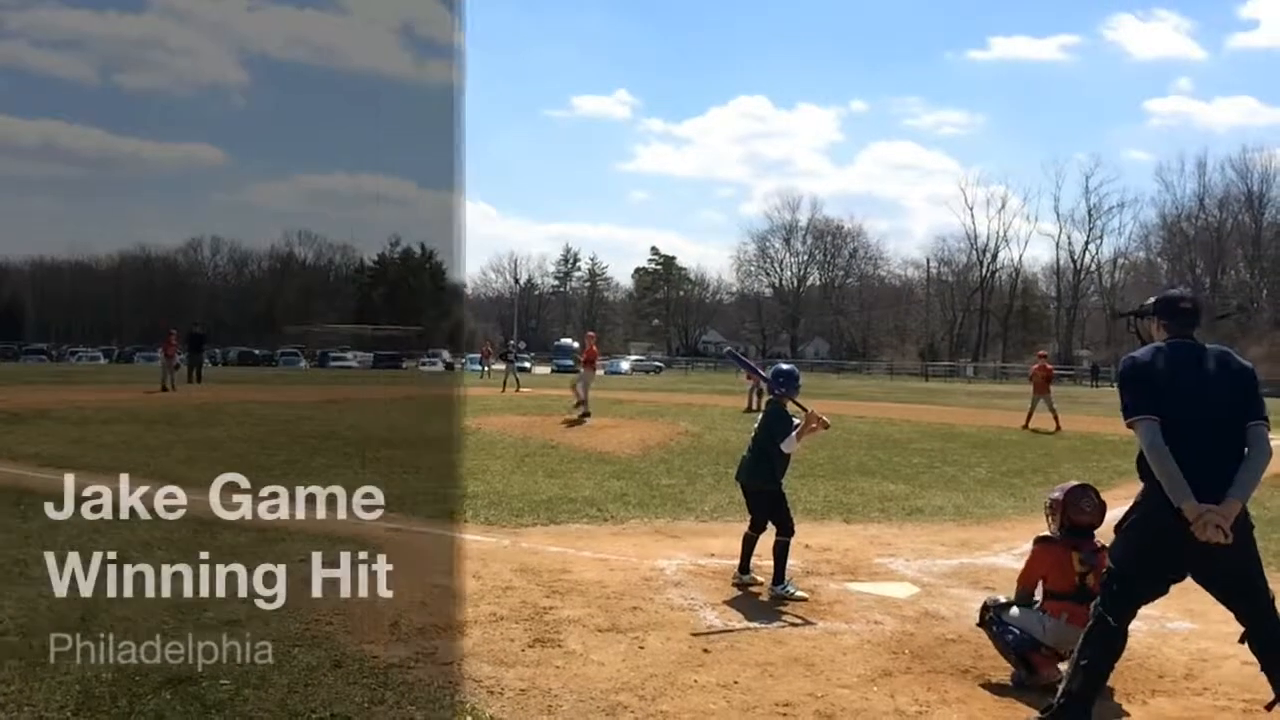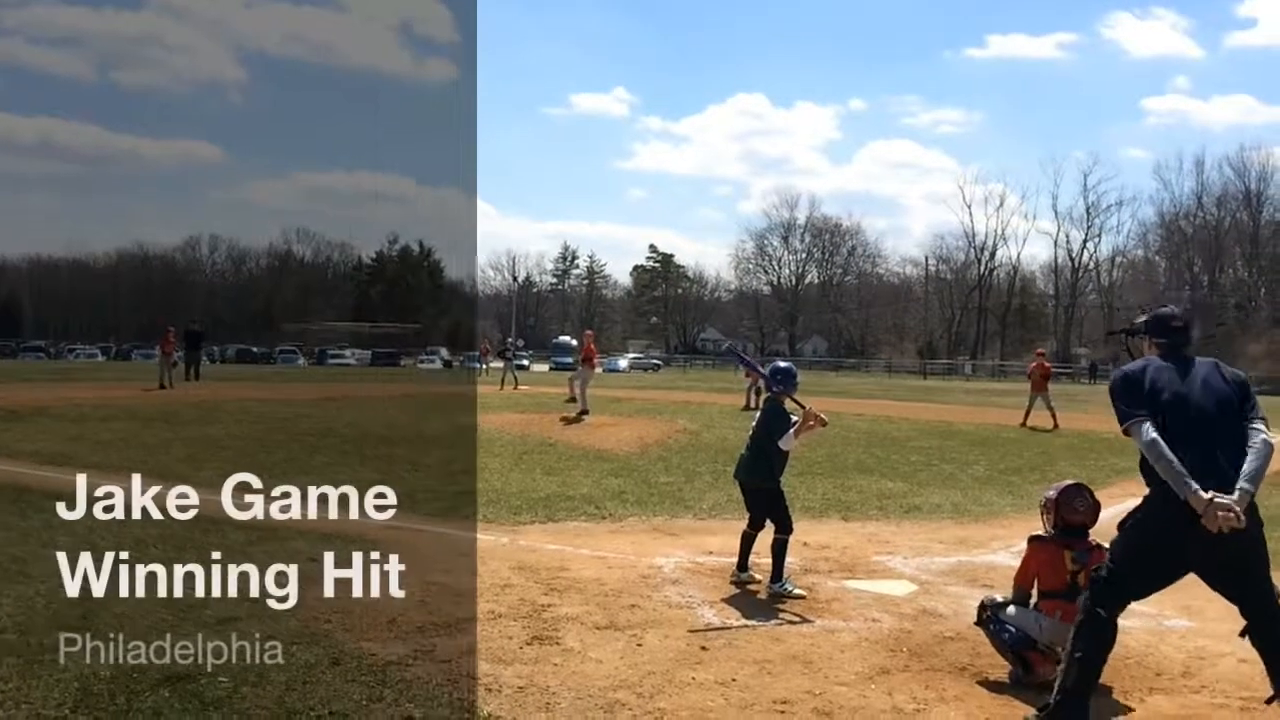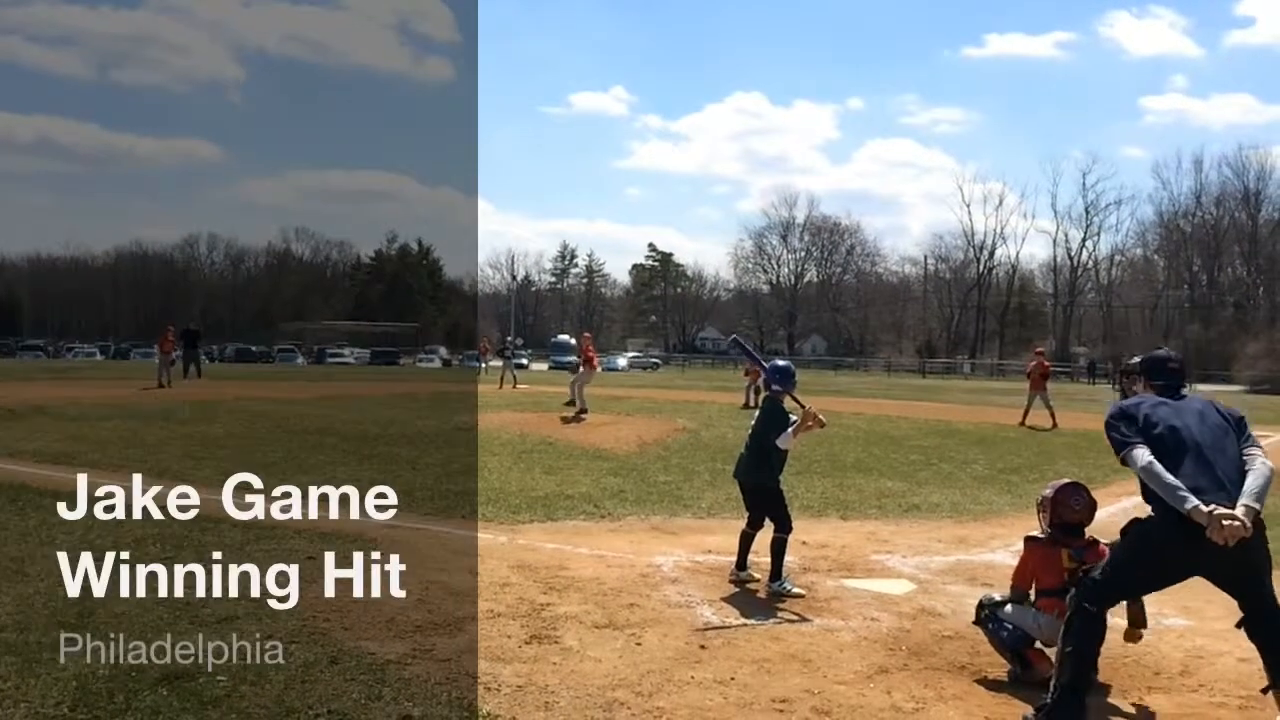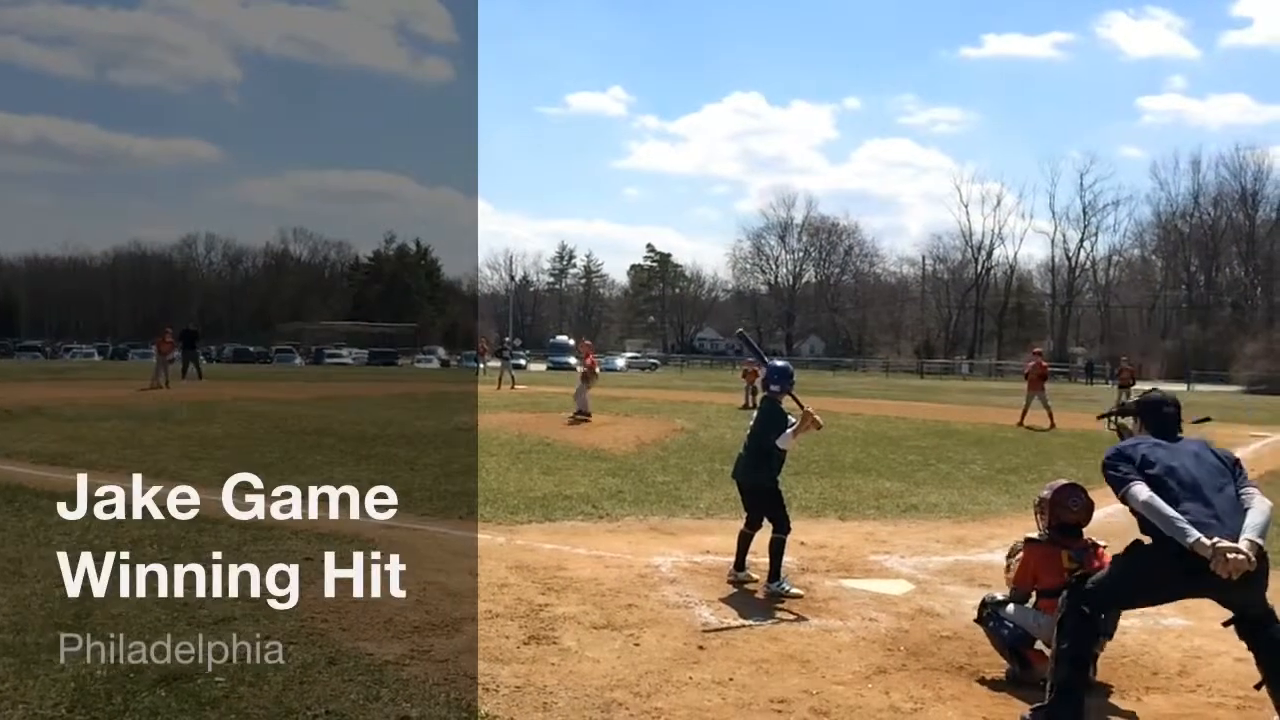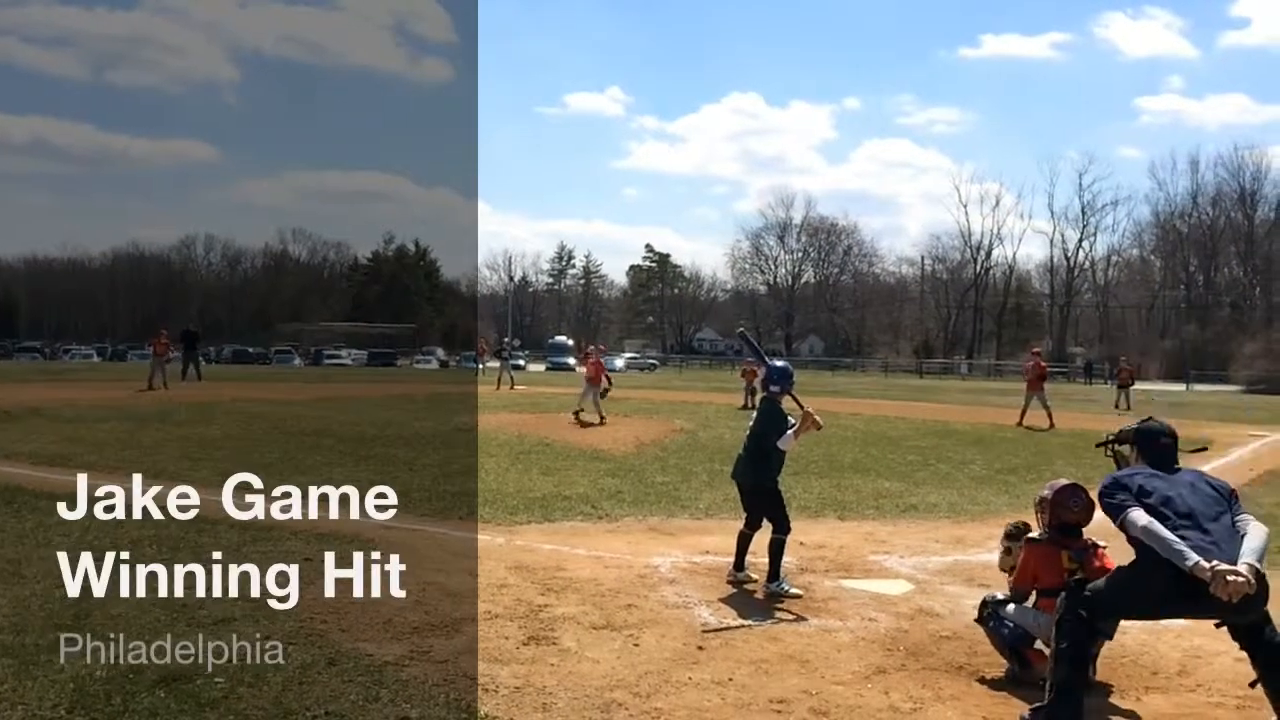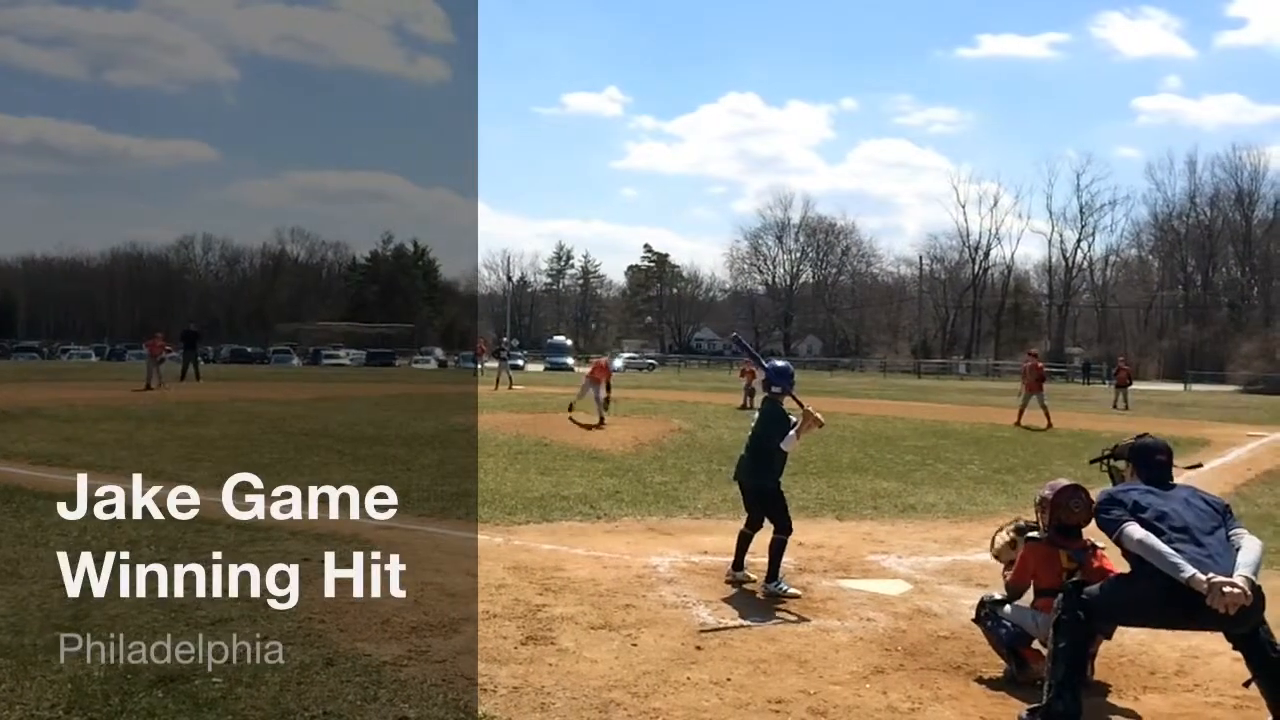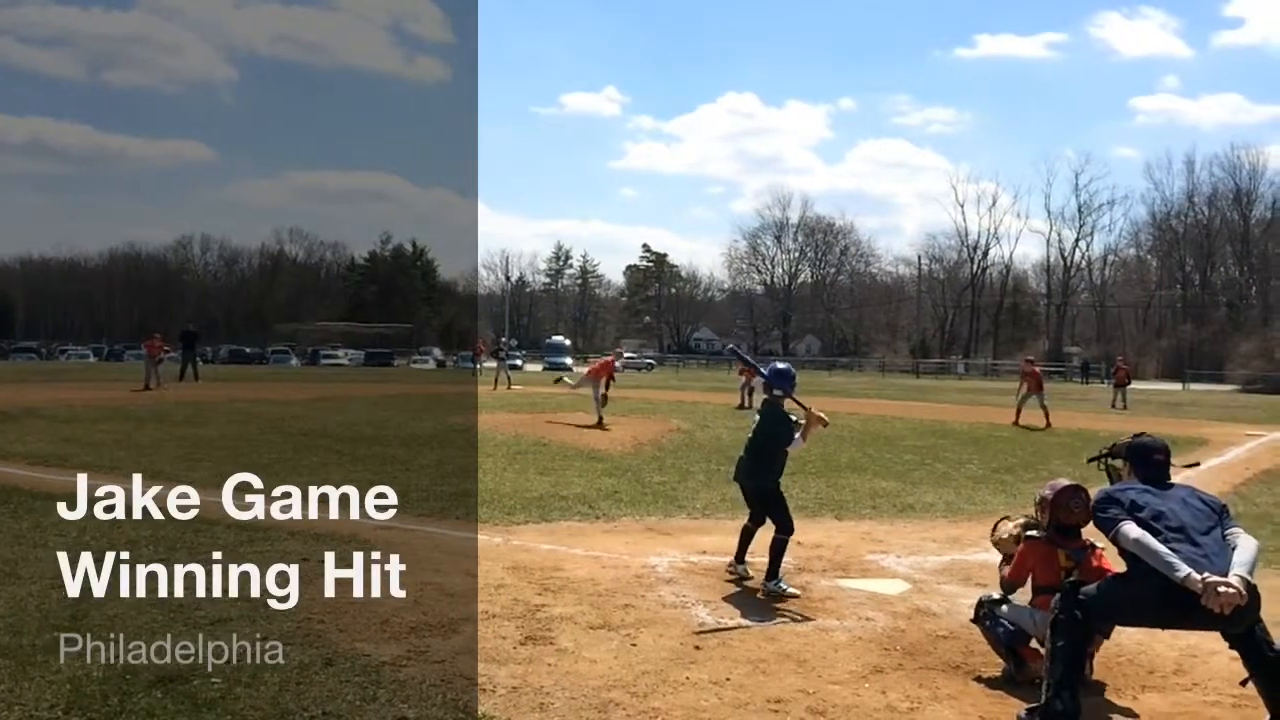
dt=0.2s
person 1, frame 1
left shoulder: (1139, 364)
right shoulder: (1237, 367)
left elbow: (1152, 441)
left wrist: (1189, 509)
right wrist: (1231, 508)
left hip: (1163, 513)
right hip: (1230, 518)
left knee: (1112, 610)
person 1, frame 2
left shoulder: (1131, 376)
right shoulder: (1230, 376)
left elbow: (1149, 441)
left wrist: (1199, 499)
right wrist: (1240, 497)
left hip: (1172, 512)
right hip: (1238, 514)
left knee: (1102, 601)
person 1, frame 3
left shoulder: (1127, 411)
right shoulder: (1224, 412)
left elbow: (1144, 464)
left wrist: (1199, 513)
right wrist: (1244, 513)
left hip: (1179, 526)
right hip: (1244, 531)
left knee: (1090, 598)
person 1, frame 4
left shoulder: (1123, 452)
right shoulder: (1219, 454)
left elbow: (1144, 500)
left wrist: (1202, 546)
right wrist: (1248, 547)
left hip: (1181, 558)
right hip: (1245, 561)
left knee: (1081, 600)
person 1, frame 5
left shoulder: (1119, 482)
right shoulder: (1213, 483)
left elbow: (1143, 525)
right elbow: (1255, 528)
left wrist: (1201, 569)
right wrist: (1246, 570)
left hip: (1181, 583)
right hip: (1241, 583)
left knee: (1078, 603)
right knee: (1250, 613)
person 1, frame 6
left shoulder: (1114, 497)
right shoulder: (1207, 499)
left elbow: (1138, 538)
right elbow: (1250, 542)
left wrist: (1197, 581)
right wrist: (1243, 582)
left hip: (1174, 595)
right hip: (1238, 596)
left knee: (1075, 605)
person 1, frame 7
left shoulder: (1111, 496)
right shoulder: (1204, 498)
left elbow: (1135, 538)
right elbow: (1246, 541)
left wrist: (1193, 581)
right wrist: (1238, 581)
left hip: (1169, 594)
right hip: (1233, 596)
left knee: (1071, 605)
person 2, frame 1
left shoulder: (772, 409)
right shoulder: (779, 413)
left elbow: (793, 430)
right elbow: (787, 446)
left wrist: (813, 426)
right wrist: (807, 425)
left hip: (750, 475)
right hip: (763, 479)
left knee: (758, 523)
right knee: (785, 528)
left ankle: (742, 572)
right ankle: (778, 585)
person 2, frame 2
left shoulder: (770, 407)
right shoulder: (777, 411)
left elbow: (791, 428)
right elbow: (785, 443)
left wrist: (811, 423)
right wrist: (804, 422)
left hip: (749, 473)
right hip: (762, 477)
left knee: (757, 520)
right knee: (783, 525)
left ankle: (741, 570)
right ankle: (777, 582)
person 2, frame 3
left shoulder: (769, 406)
right shoulder: (775, 409)
left elbow: (790, 427)
right elbow: (783, 442)
left wrist: (809, 423)
right wrist: (803, 422)
left hip: (748, 472)
right hip: (761, 476)
left knee: (756, 519)
right knee: (783, 524)
left ankle: (740, 569)
right ankle: (776, 581)
person 2, frame 4
left shoulder: (768, 406)
right shoulder: (774, 410)
left elbow: (788, 427)
right elbow: (782, 442)
left wrist: (807, 424)
right wrist: (802, 423)
left hip: (747, 472)
right hip: (760, 477)
left knee: (754, 520)
right knee: (781, 525)
left ankle: (738, 570)
right ankle: (774, 582)
person 2, frame 5
left shoulder: (767, 406)
right shoulder: (773, 411)
left elbow: (788, 428)
right elbow: (784, 443)
left wrist: (807, 424)
right wrist: (802, 424)
left hip: (746, 473)
right hip: (760, 477)
left knee: (753, 520)
right knee: (781, 525)
left ankle: (737, 570)
right ankle: (773, 582)
person 2, frame 6
left shoulder: (769, 407)
right shoulder: (775, 412)
left elbow: (791, 428)
right elbow: (787, 445)
left wrist: (809, 423)
right wrist: (804, 423)
left hip: (747, 473)
right hip: (762, 478)
left knee: (754, 521)
right knee: (783, 526)
left ankle: (737, 569)
right ankle: (772, 582)
person 2, frame 7
left shoulder: (768, 408)
right shoulder: (777, 415)
left elbow: (790, 426)
right elbow: (793, 446)
left wrist: (811, 421)
right wrist: (809, 424)
left hip: (746, 474)
right hip: (762, 479)
left knee: (756, 517)
right knee: (784, 526)
left ankle: (738, 562)
right ankle: (771, 580)
person 3, frame 1
left shoulder: (1046, 548)
right shoulder: (1104, 554)
left elbow: (1022, 597)
left hip: (1056, 631)
left knee: (993, 610)
left ankle: (1039, 668)
person 3, frame 2
left shoulder: (1040, 546)
right shoulder: (1100, 553)
left elbow: (1020, 597)
left hip: (1051, 630)
left knee: (990, 609)
left ankle: (1035, 666)
person 3, frame 3
left shoulder: (1038, 547)
right shoulder: (1098, 550)
left elbow: (1017, 594)
right wrist: (1137, 625)
left hip: (1050, 627)
left knee: (990, 607)
left ankle: (1033, 665)
person 3, frame 4
left shoulder: (1036, 547)
right shoulder: (1095, 551)
left elbow: (1018, 598)
left wrist: (1013, 574)
right wrist: (1104, 634)
left hip: (1050, 627)
left knee: (991, 606)
left ankle: (1031, 665)
person 3, frame 5
left shoulder: (1036, 546)
right shoulder: (1095, 550)
left elbow: (1019, 596)
left wrist: (1011, 566)
left hip: (1050, 628)
left knee: (991, 606)
left ankle: (1031, 664)
person 3, frame 6
left shoulder: (1035, 546)
right shoulder: (1094, 552)
left elbow: (1013, 592)
left wrist: (1009, 561)
right wrist: (1098, 633)
left hip: (1048, 627)
left knee: (988, 607)
left ankle: (1028, 664)
person 3, frame 7
left shoulder: (1033, 545)
right shoulder: (1093, 552)
left elbow: (1007, 587)
left wrist: (1007, 555)
right wrist: (1100, 634)
left hip: (1046, 625)
left knee: (987, 607)
left ankle: (1027, 663)
